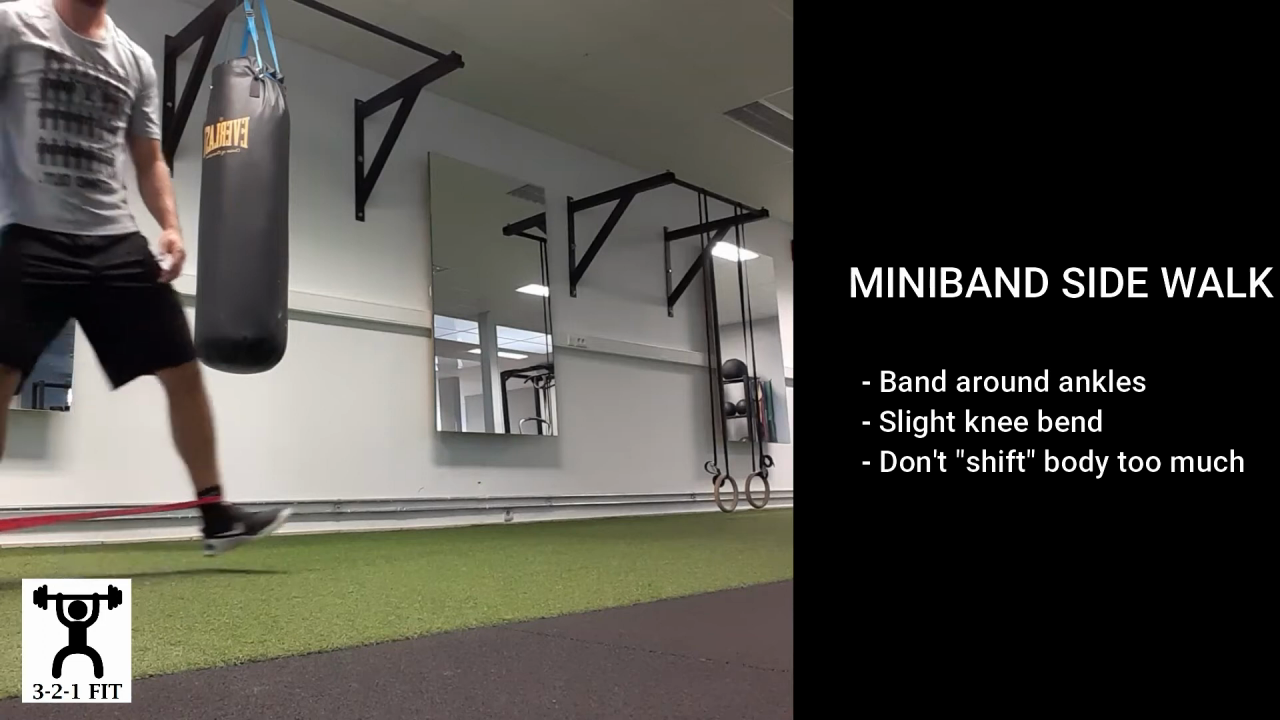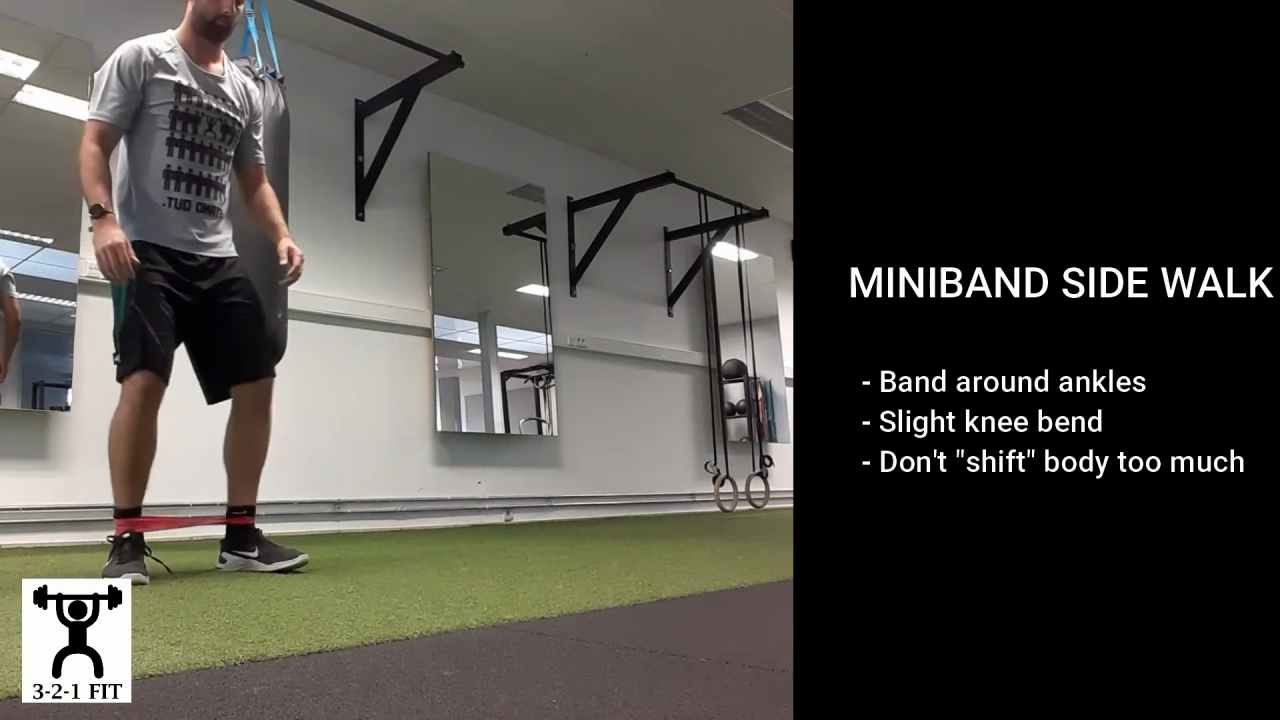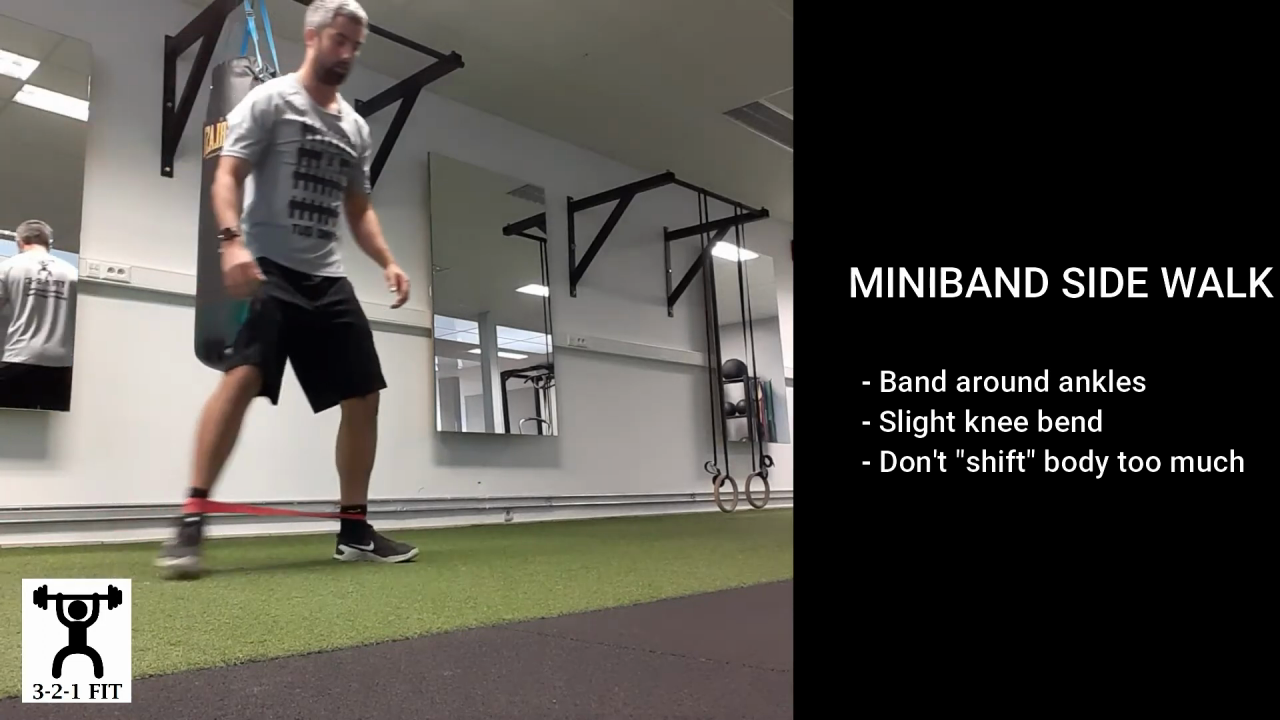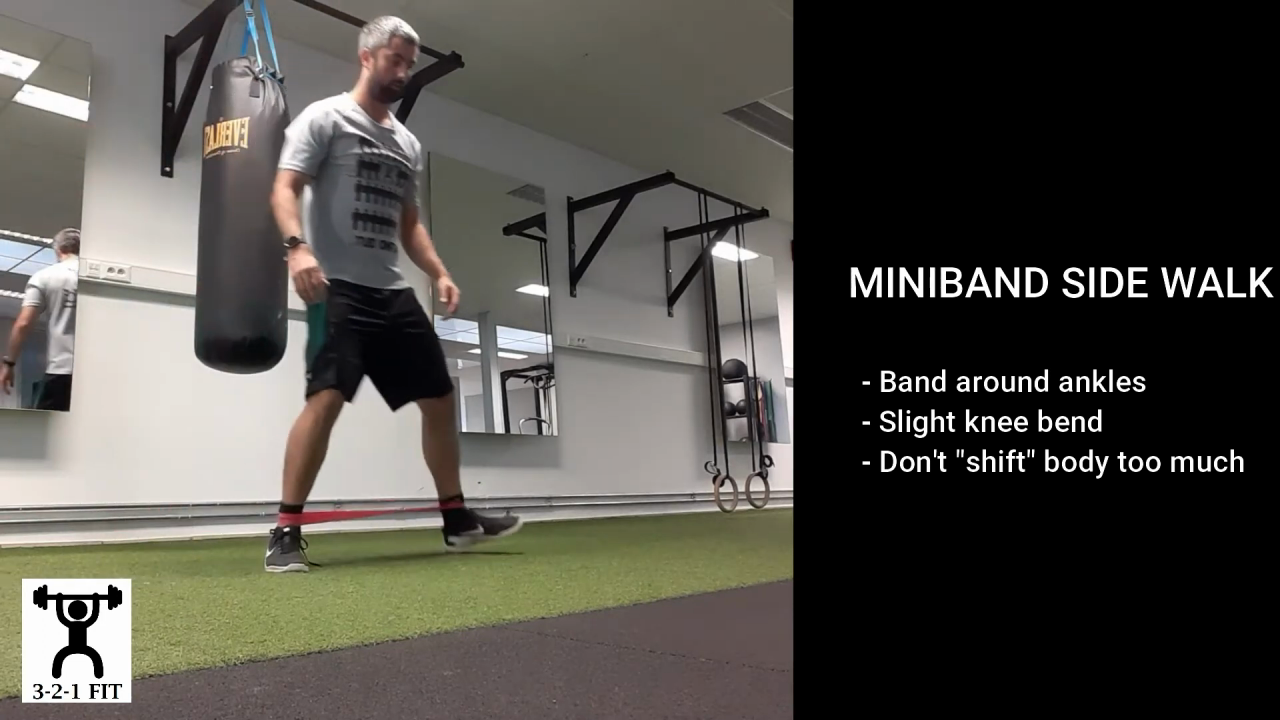
dt=0.7s
person 1, frame 1
left shoulder: (135, 59)
left elbow: (148, 158)
left wrist: (170, 225)
left hip: (116, 239)
left knee: (182, 370)
left ankle: (217, 516)
person 1, frame 2
left shoulder: (245, 91)
right shoulder: (140, 59)
left elbow: (253, 182)
right elbow: (95, 144)
left wrist: (281, 235)
right wrist: (103, 216)
left hip: (219, 259)
right hip: (150, 251)
left knee: (256, 386)
right knee: (144, 383)
left ankle: (241, 536)
right ankle: (126, 539)
person 1, frame 3
left shoulder: (356, 127)
right shoulder: (270, 100)
right elbow: (228, 174)
left wrist: (388, 262)
right wrist: (233, 240)
left hip: (328, 279)
right hip: (271, 269)
left knee: (364, 396)
right knee: (242, 376)
left ankle: (354, 530)
right ankle: (191, 519)
person 1, frame 4
left shoulder: (405, 141)
right shoulder: (327, 119)
right elbow: (286, 188)
left wrist: (440, 272)
right wrist: (297, 246)
left hip: (392, 291)
right hip: (340, 284)
left knee: (440, 396)
right knee: (328, 394)
left ankle: (457, 518)
right ankle: (286, 532)
